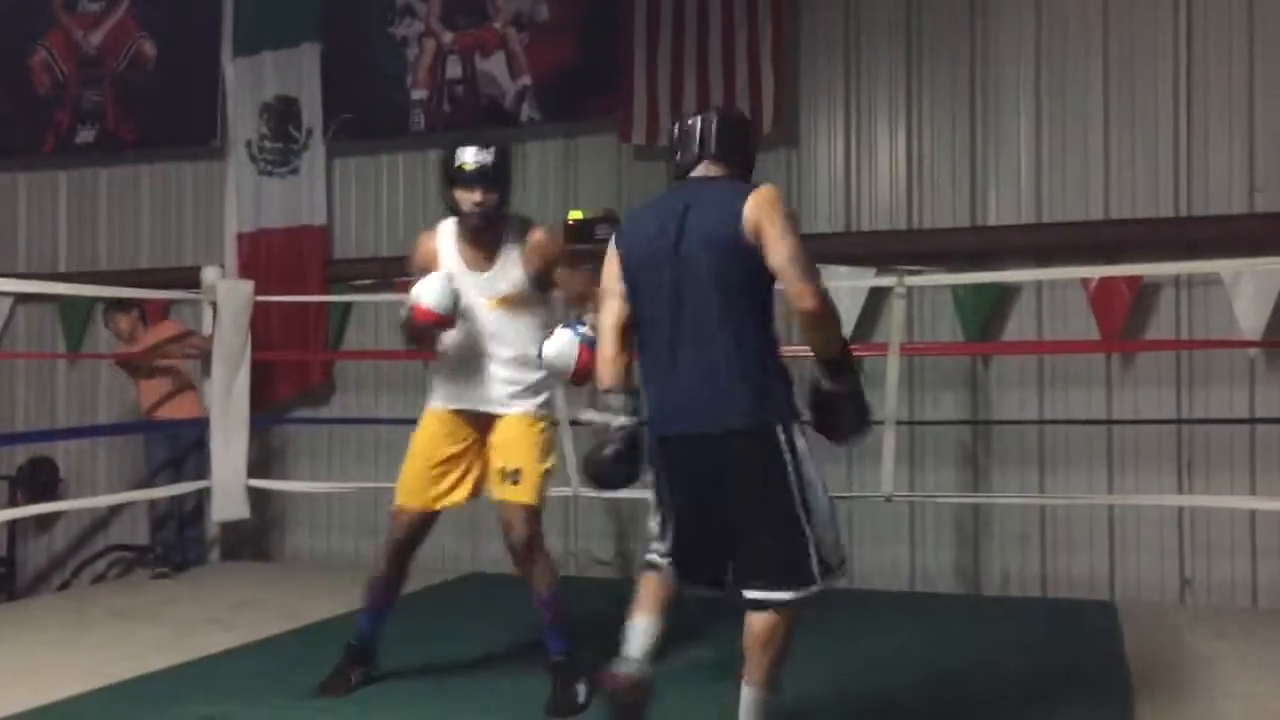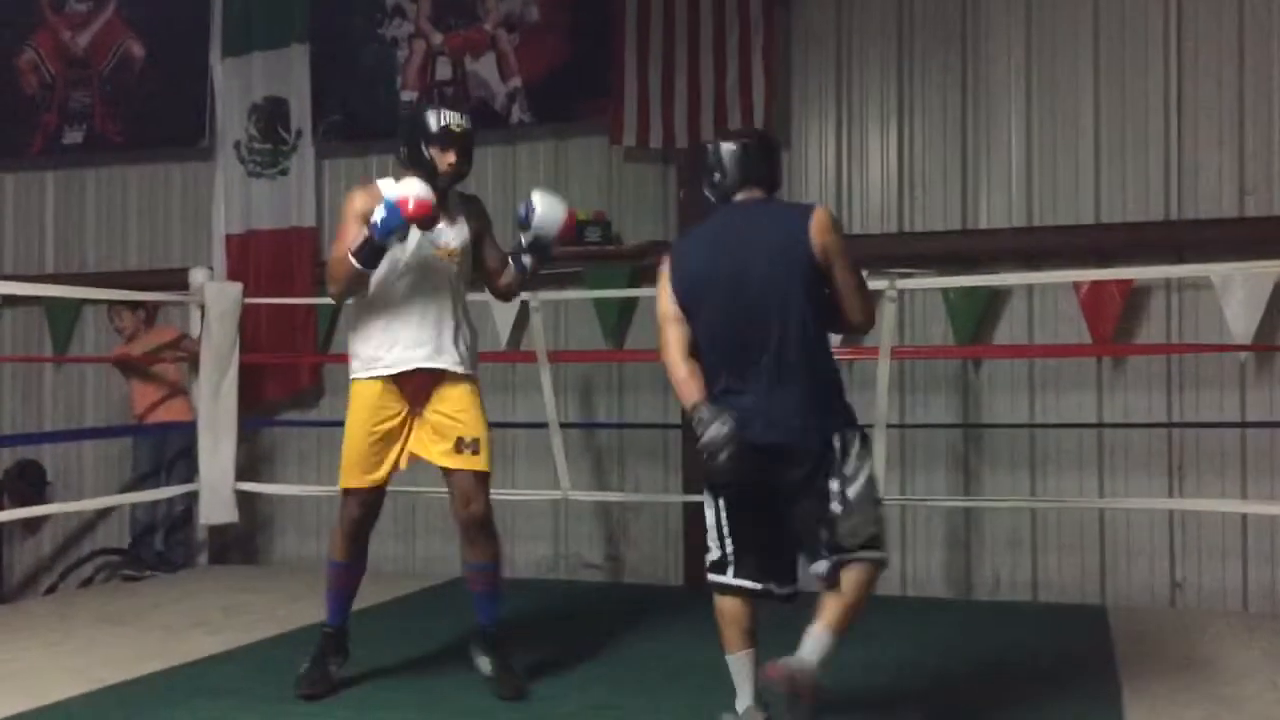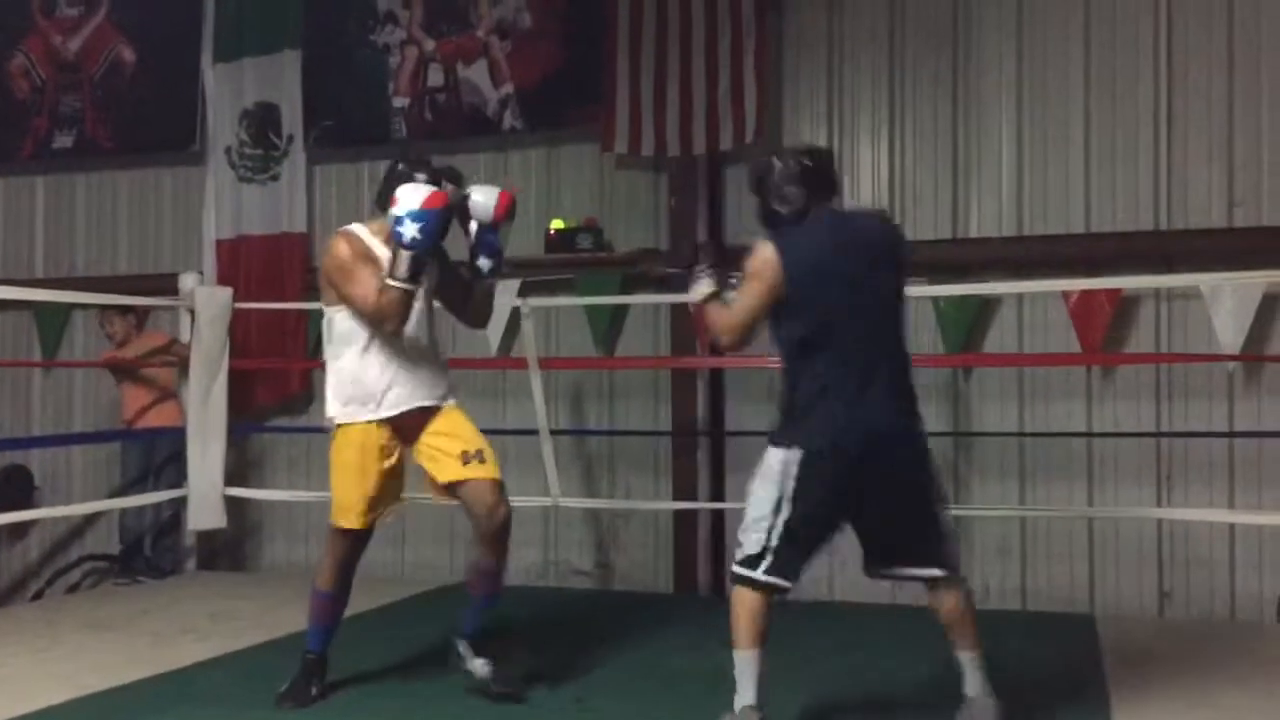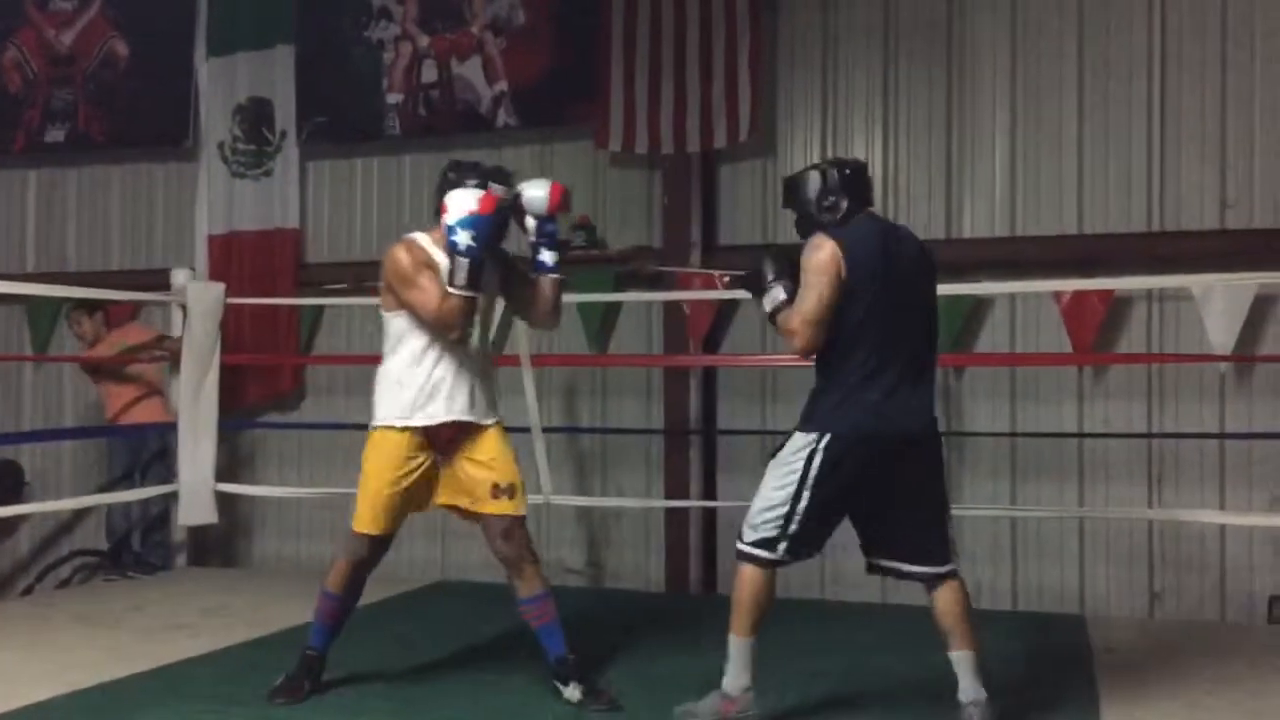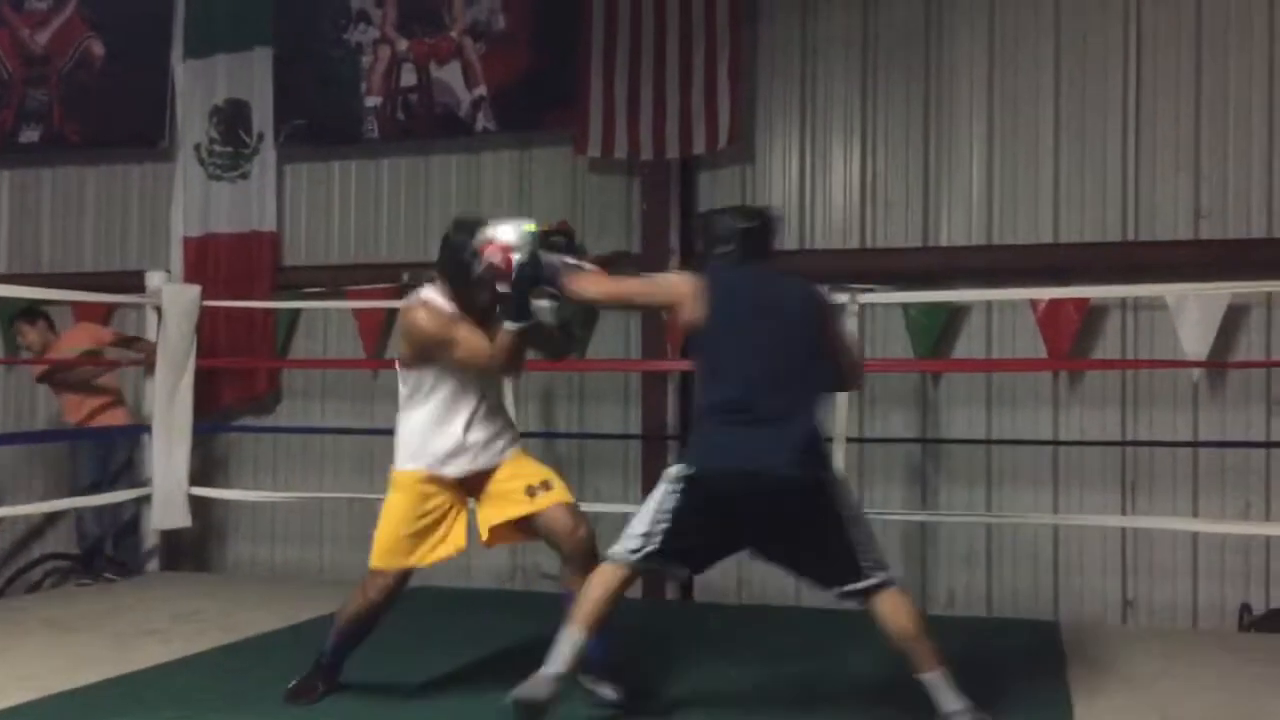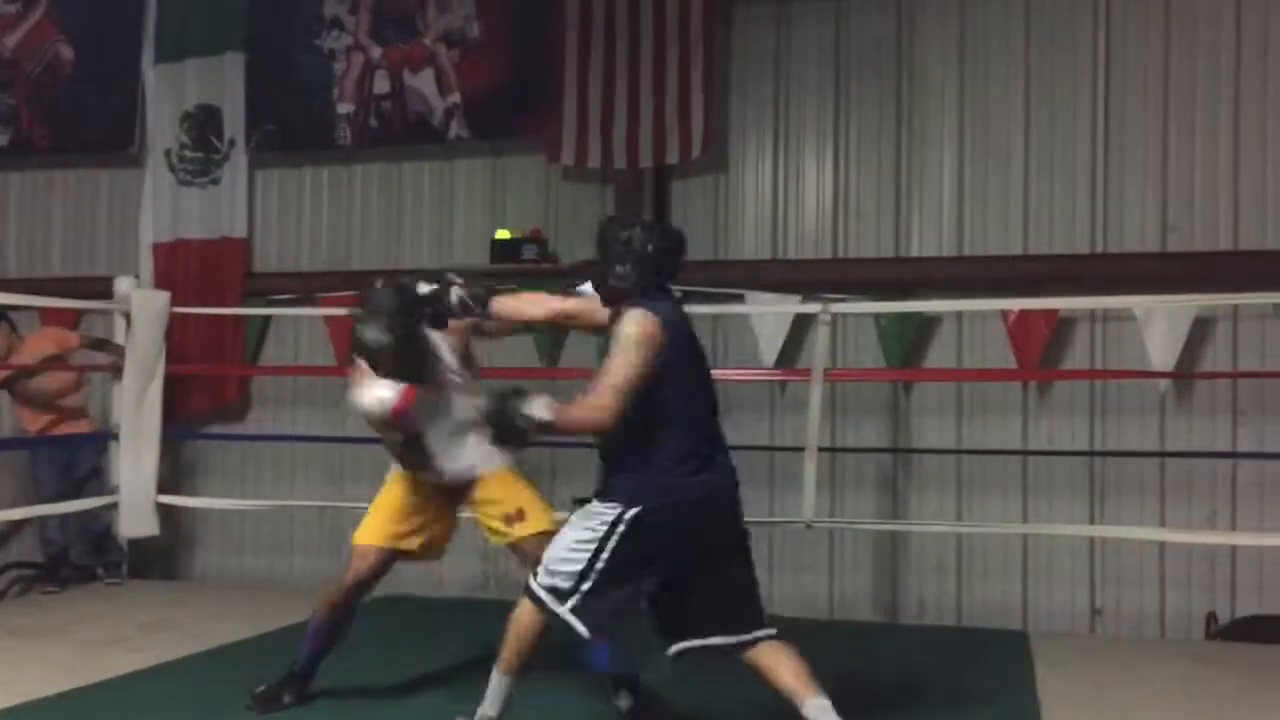
dt=0.3s
person 1, frame 1
left shoulder: (631, 228)
right shoulder: (757, 204)
left elbow: (612, 324)
right elbow: (807, 302)
left wrist: (613, 407)
right wrist: (838, 374)
left hip: (672, 423)
right hip: (752, 422)
left knee: (673, 552)
right knee: (774, 579)
left ankle: (633, 659)
person 1, frame 2
left shoulder: (680, 255)
right shoulder: (813, 225)
left elbow: (676, 351)
right elbow: (857, 316)
left wrist: (708, 422)
left hip: (734, 431)
right hip: (814, 428)
left knee: (734, 572)
right knee: (858, 555)
right ankle: (805, 661)
person 1, frame 3
left shoulder: (774, 253)
right shoulder: (883, 233)
left elbow: (728, 334)
left wrist: (704, 291)
left hip: (814, 437)
right hip: (893, 431)
left knee: (752, 569)
right knee: (934, 566)
person 1, frame 4
left shoulder: (829, 246)
right shoulder: (915, 250)
left elbow: (803, 337)
left wrist: (775, 292)
left hip: (840, 429)
right hip: (913, 431)
left knee: (757, 548)
right knee: (936, 564)
person 1, frame 5
left shoulder: (698, 289)
right shoulder: (808, 299)
left elbow: (604, 290)
right elbow: (847, 373)
left wrist: (556, 267)
left hip: (716, 471)
right hip: (801, 472)
left knee: (622, 562)
right knee: (872, 585)
left ankle: (551, 677)
person 1, frame 6
left shoulder: (640, 322)
right shoulder: (652, 309)
left elbow: (600, 415)
right elbow: (553, 306)
left wrist: (535, 412)
right wrist: (474, 301)
left hip: (647, 499)
right hip: (712, 501)
left knee: (542, 594)
right knee: (748, 636)
person 2, frame 1
left shoulder: (537, 242)
right shoulder: (432, 247)
left elbow: (579, 302)
right elbow: (419, 339)
right wrist: (420, 324)
left hip: (518, 408)
right hip: (449, 406)
left knee: (523, 537)
right knee: (401, 532)
left ankle: (566, 670)
right ankle: (360, 653)
person 2, frame 2
left shoulder: (470, 212)
right shoulder: (368, 200)
left elbow: (501, 286)
right elbow: (337, 285)
left wrist: (532, 247)
right wrist: (379, 233)
left hip: (451, 376)
right hip: (380, 376)
left knee: (474, 509)
right knee: (356, 510)
left ankle: (489, 641)
right ankle: (332, 642)
person 2, frame 3
left shoulder: (426, 251)
right shoulder: (346, 246)
left elbow: (475, 315)
right elbow: (388, 317)
left wrist: (486, 249)
right wrist: (410, 250)
left hip: (432, 405)
right hip: (362, 415)
left knee: (493, 511)
right knee: (345, 544)
left ankle: (473, 641)
right ankle: (312, 666)
person 2, frame 4
left shoulder: (491, 260)
right shoulder: (406, 255)
left elbow: (545, 317)
right elbow: (445, 323)
left wrist: (546, 243)
right wrist: (467, 253)
left hip: (475, 422)
right hip: (405, 424)
left knee: (516, 546)
right knee: (363, 548)
left ankle: (564, 669)
right ankle: (311, 661)
person 2, frame 5
left shoulder: (491, 302)
right shoulder: (424, 315)
right elbow: (497, 360)
right wrist: (513, 295)
left hip: (496, 455)
right hip: (425, 468)
left knee: (579, 541)
right knee: (380, 588)
left ankle: (598, 668)
right ankle: (325, 667)
person 2, frame 6
left shoulder: (452, 338)
right shoulder: (367, 376)
right elbow: (417, 462)
right wrist: (396, 430)
left hip: (486, 468)
right hip: (418, 479)
right knee: (353, 580)
right ankle: (298, 677)
person 3, frame 1
left shoulder: (168, 329)
right shoulder: (125, 354)
left elbow: (207, 346)
right elbow: (141, 364)
right wrist: (164, 352)
left hip: (190, 420)
right hip: (157, 425)
left knee: (190, 491)
right knee: (162, 490)
left ankle: (191, 556)
right ankle: (166, 558)
person 3, frame 2
left shoulder: (165, 334)
right shoulder: (122, 353)
left elbow: (198, 351)
right elbow: (138, 364)
right wrist: (160, 355)
left hip: (180, 423)
right hip: (147, 427)
left knee: (178, 492)
right knee: (143, 490)
left ankle: (176, 557)
right ankle: (140, 558)
person 3, frame 3
left shoulder: (156, 339)
right shoulder: (113, 357)
left elbow: (188, 355)
right elbow: (129, 367)
right wrist: (150, 359)
left hip: (169, 429)
right hip: (136, 433)
left knee: (166, 497)
right knee: (132, 496)
left ankle: (162, 562)
right ankle: (131, 563)
person 3, frame 4
left shoulder: (133, 331)
right shoulder: (90, 358)
left elbow: (173, 346)
right elbow: (111, 367)
left wrist: (176, 351)
right wrist: (138, 354)
left hip: (155, 424)
right hip: (121, 429)
right knee: (119, 493)
left ankle: (153, 558)
right ankle: (120, 559)
person 3, frame 5
left shoulder: (84, 332)
right shoulder: (43, 365)
left elbow: (126, 341)
right elbow: (75, 379)
left wrist: (153, 350)
right wrist: (107, 366)
left hip: (119, 425)
right hip: (85, 433)
left knee: (121, 494)
right knee: (88, 497)
left ankle: (125, 561)
right ankle: (92, 564)
person 3, frame 6
left shoulder: (49, 337)
left elbow: (93, 343)
right elbow: (32, 395)
left wrist: (128, 355)
right wrist: (69, 388)
left hip: (80, 433)
right hip: (45, 442)
left knee: (91, 499)
right knee: (51, 505)
left ankle: (110, 562)
right ankle: (57, 571)
